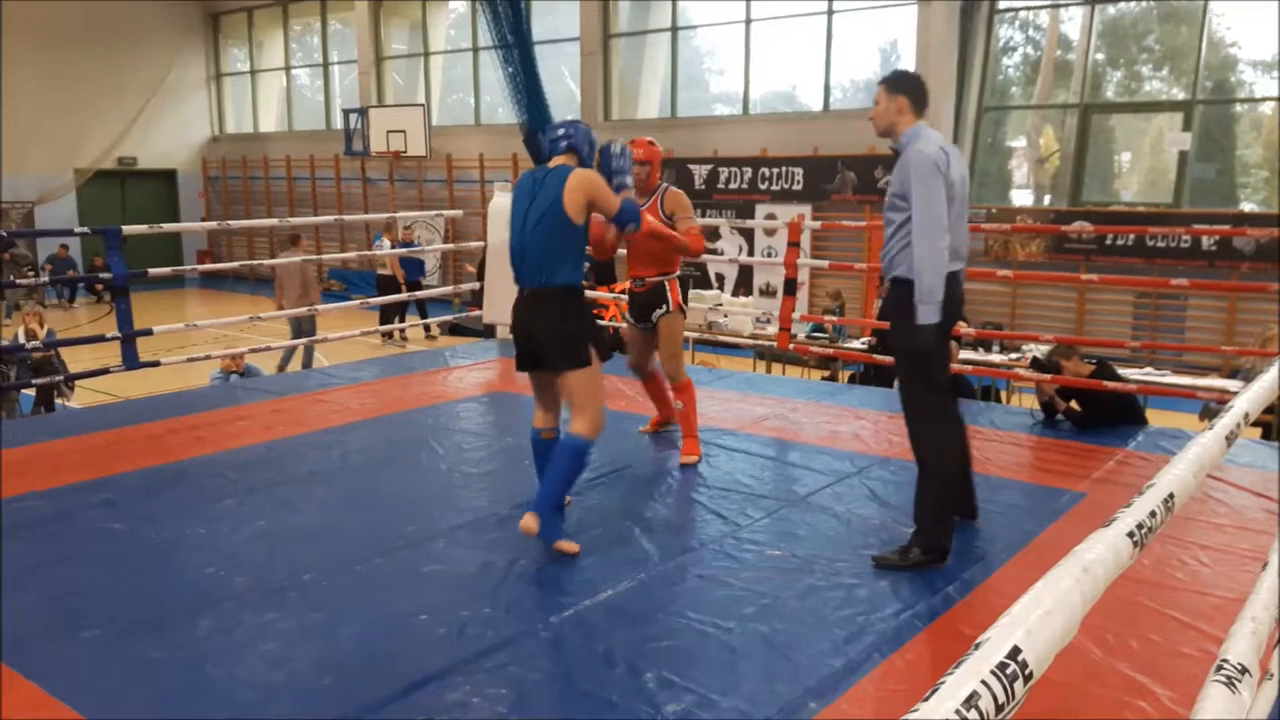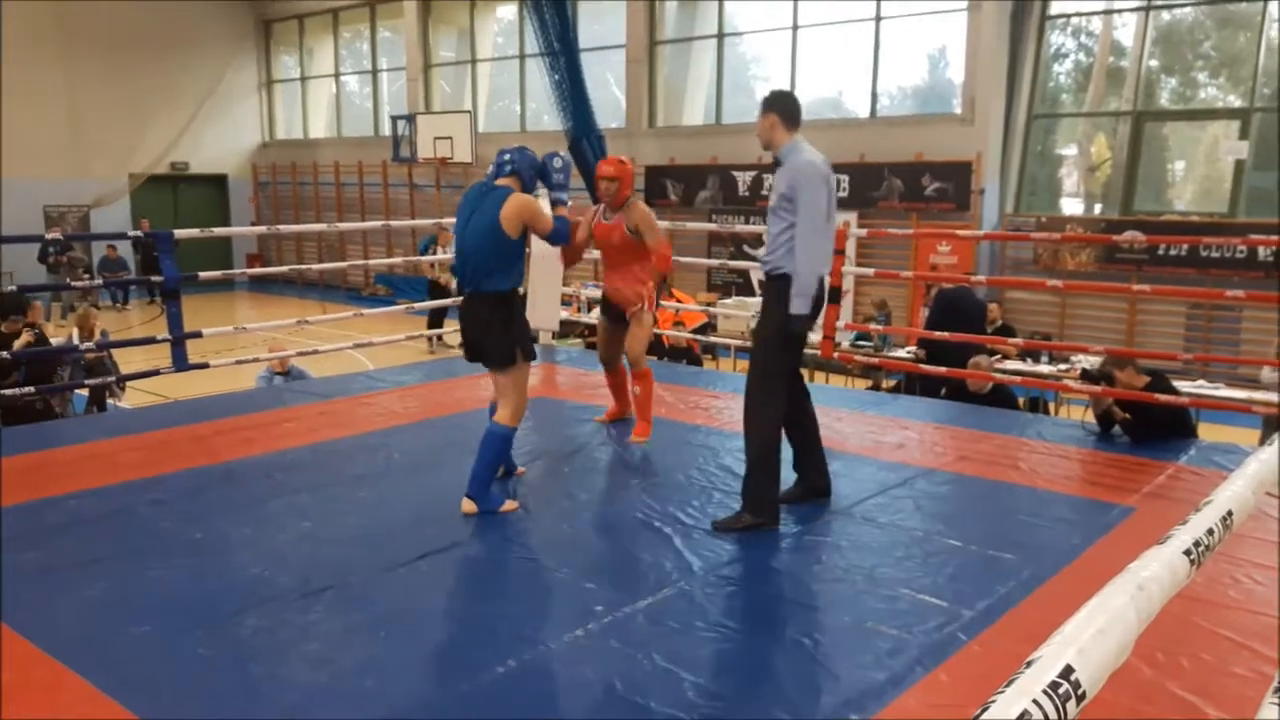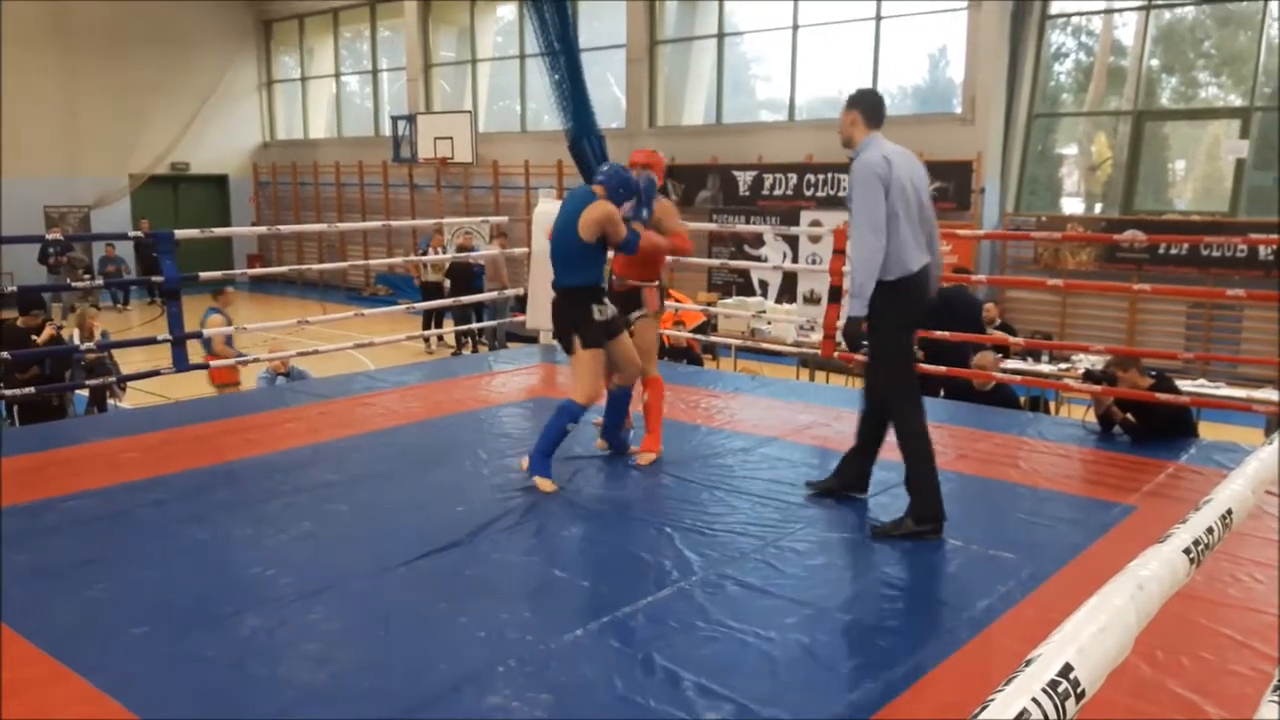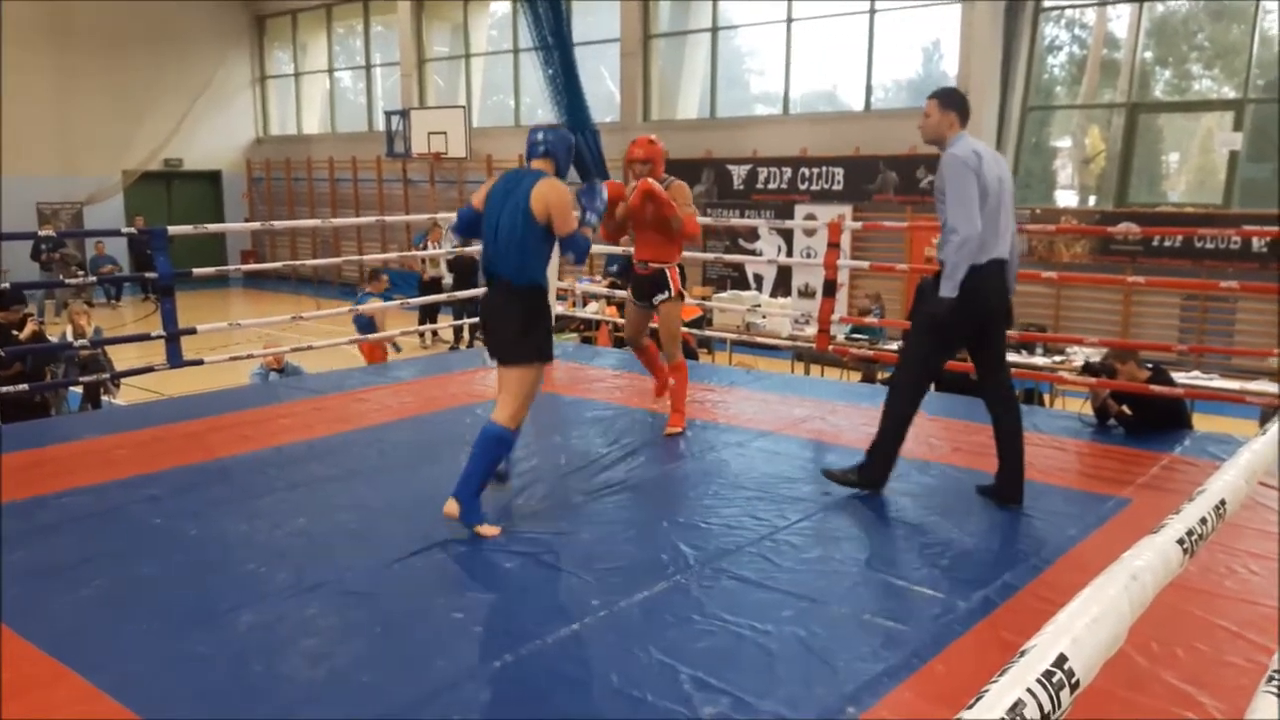
dt=1s
person 1, frame 1
left shoulder: (920, 155)
right shoulder: (939, 151)
left elbow: (931, 242)
right elbow: (953, 236)
left wrist: (926, 317)
left hip: (919, 296)
right hip: (931, 293)
left knee: (925, 410)
right knee: (939, 402)
left ankle: (931, 539)
right ankle: (958, 499)
person 1, frame 2
left shoulder: (807, 166)
right shoulder: (790, 166)
left elbow: (812, 243)
left wrist: (799, 308)
left hip: (792, 292)
right hip: (782, 287)
left knee: (763, 393)
right knee: (787, 386)
left ankle: (759, 505)
right ankle: (813, 478)
person 1, frame 3
left shoulder: (868, 165)
right shoulder: (904, 158)
left elbow: (869, 244)
right elbow: (928, 229)
left wrist: (855, 310)
right wrist: (929, 287)
left hip: (892, 289)
right hip: (912, 282)
left knee: (898, 394)
right knee: (882, 387)
left ankle: (925, 511)
right ankle: (853, 473)
person 1, frame 4
left shoulder: (957, 158)
right shoulder: (994, 160)
left elbow: (966, 231)
right elbow: (1007, 232)
left wrist: (947, 292)
right wrist: (1006, 291)
left hip: (967, 282)
right hip: (992, 282)
left knee: (912, 374)
right knee: (996, 383)
left ankle: (873, 470)
right ankle: (1009, 483)
person 2, frame 1
left shoulder: (525, 183)
right shoulder: (584, 180)
right elbow: (630, 220)
right wrist: (621, 176)
left hip: (526, 307)
right hip: (563, 308)
left knee: (547, 410)
right knee: (587, 419)
left ankle: (549, 498)
right ankle: (541, 514)
person 2, frame 2
left shoulder: (473, 194)
right shoulder: (521, 203)
right elbow: (561, 235)
right wrist: (559, 189)
left hip: (472, 308)
right hip: (500, 311)
left knee: (506, 394)
right knee: (512, 407)
left ankle: (502, 462)
right ankle: (478, 495)
person 2, frame 3
left shoulder: (579, 197)
right shoulder: (603, 210)
right elbow: (629, 246)
left wrist: (635, 207)
right wrist: (642, 206)
left hip: (590, 300)
right hip: (576, 306)
left knee: (630, 368)
right knee: (586, 392)
left ankle: (614, 437)
right ankle: (538, 461)
person 2, frame 4
left shoulder: (500, 182)
right shoulder: (554, 191)
left elbow: (463, 226)
right elbow: (577, 253)
right wrist: (592, 211)
left hip: (496, 300)
right hip: (525, 304)
left knee: (517, 393)
right knee: (511, 408)
left ankle: (489, 463)
right ankle: (464, 500)
person 3, frame 1
left shoulder: (673, 198)
left elbow: (697, 247)
right elbow: (602, 255)
left wrist: (660, 232)
right wrist: (598, 236)
left hip: (666, 290)
right hip: (637, 291)
left knee: (672, 368)
right knee: (638, 363)
left ankle: (690, 440)
right ankle: (665, 413)
person 3, frame 2
left shoulder: (638, 213)
right shoulder: (594, 215)
left elbow: (663, 256)
right elbow: (573, 252)
left wrist: (638, 287)
left hip: (639, 296)
right hip: (612, 295)
left knee: (635, 355)
right knee: (608, 359)
left ankle: (643, 423)
right ankle: (621, 406)
person 3, frame 3
left shoulder: (662, 208)
left elbow: (684, 245)
left wrist: (655, 241)
left hip: (644, 294)
right hip: (619, 289)
left knee: (646, 367)
left ankle: (652, 441)
person 3, frame 4
left shoulder: (676, 189)
right shoulder: (632, 191)
left elbow: (692, 233)
right elbow: (611, 236)
left wrist: (663, 201)
right wrist: (610, 208)
left hip: (666, 276)
right hip: (640, 274)
left knee: (671, 349)
right knee: (633, 339)
left ankle: (677, 413)
right ankle: (662, 378)
